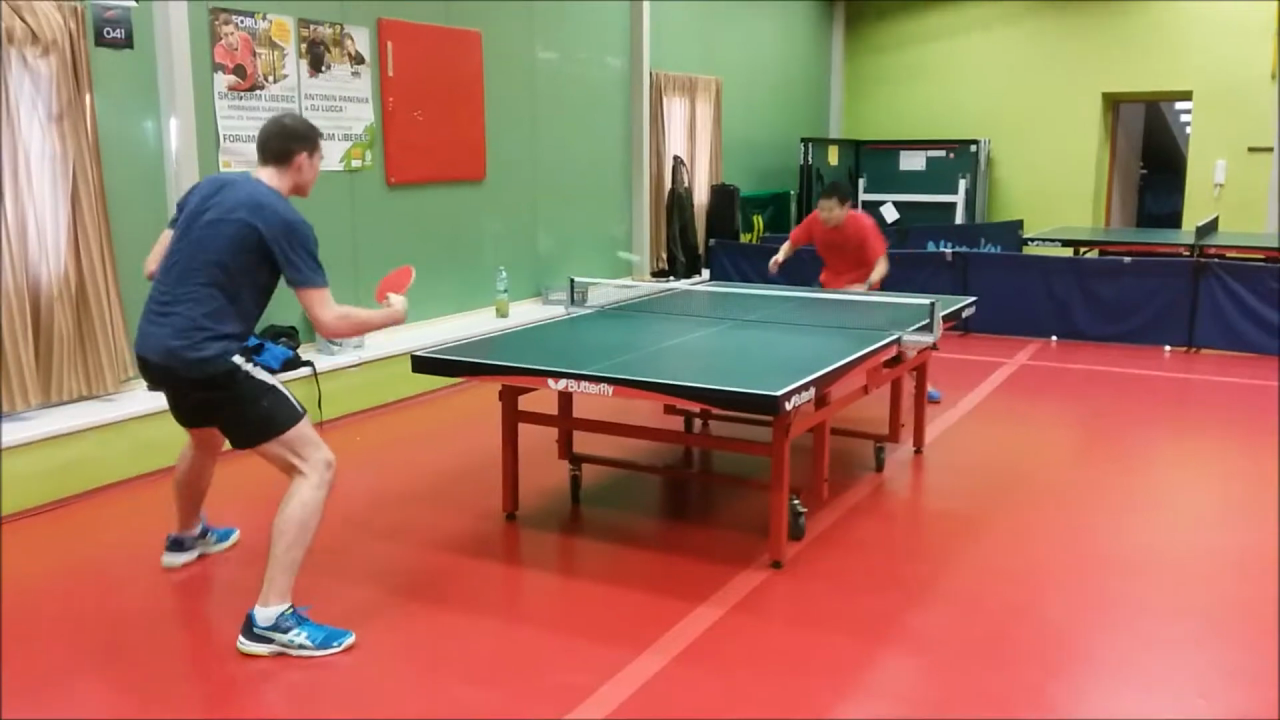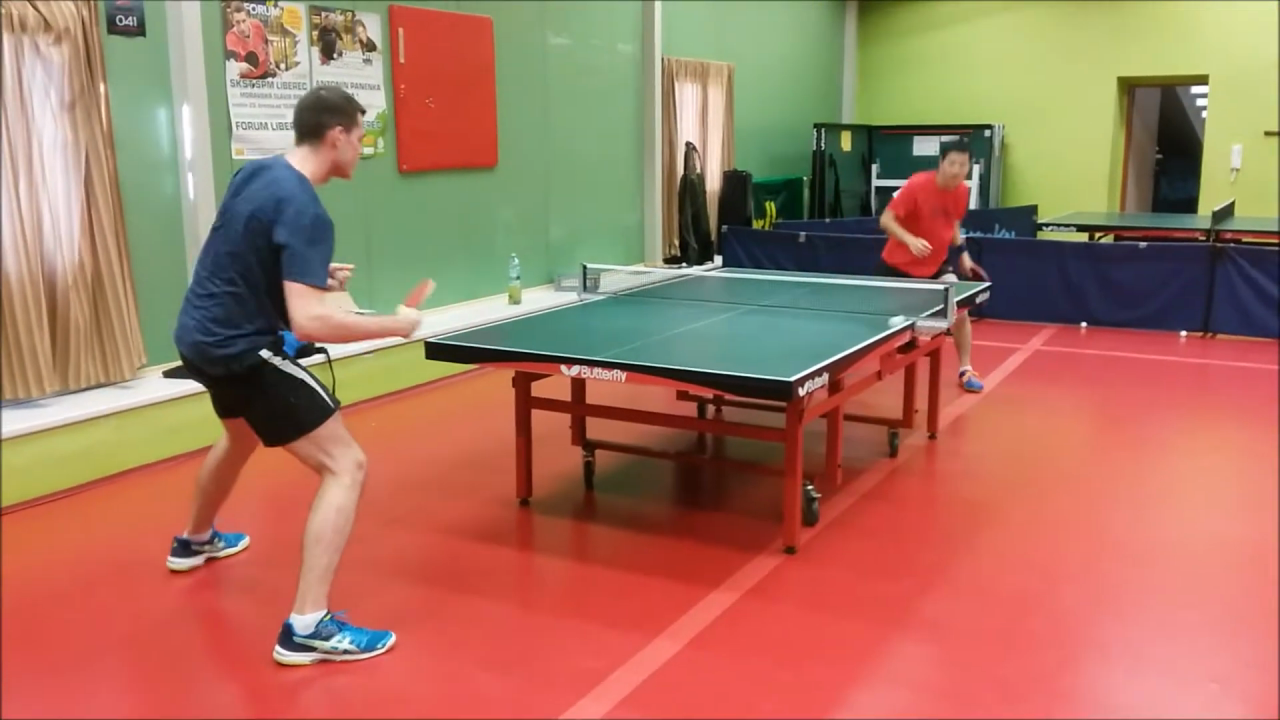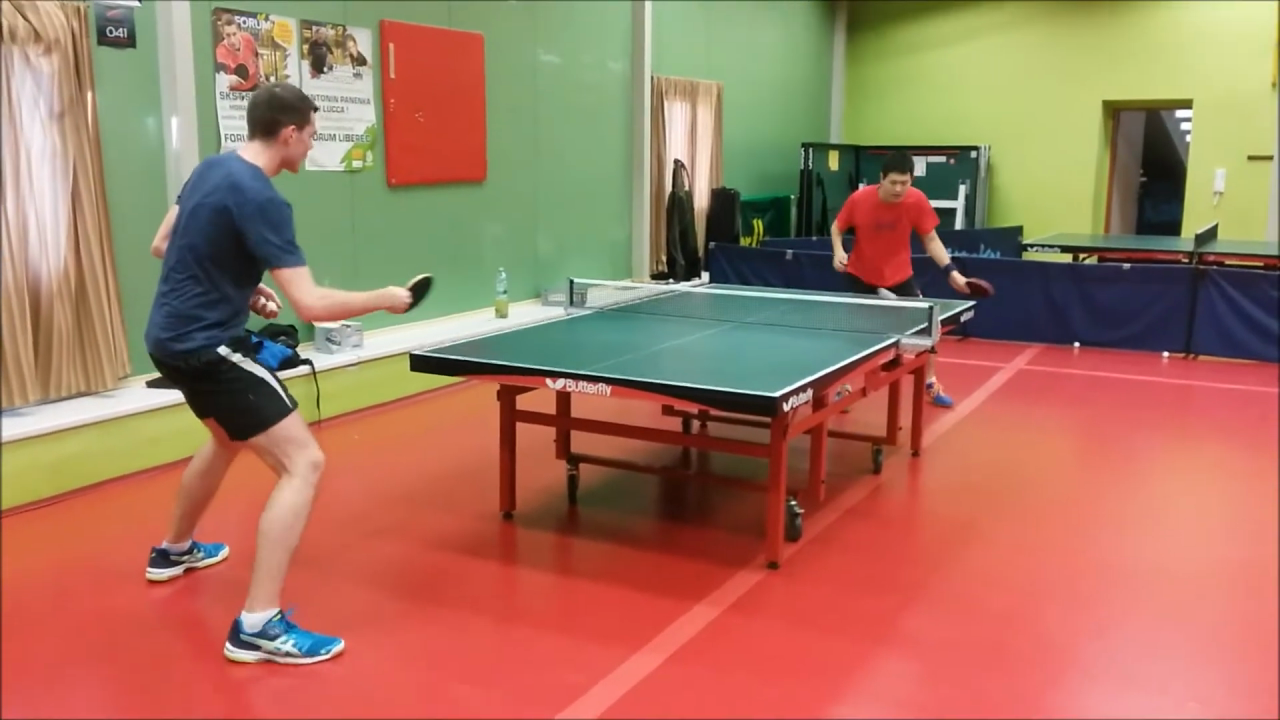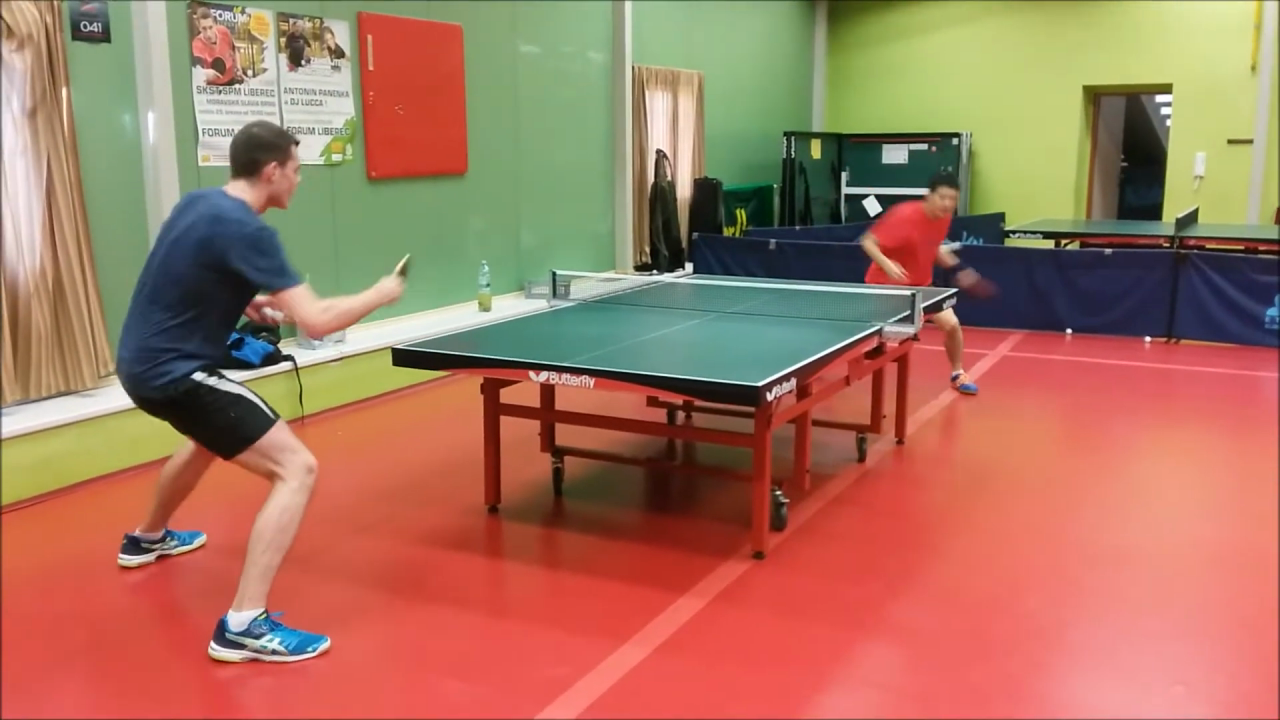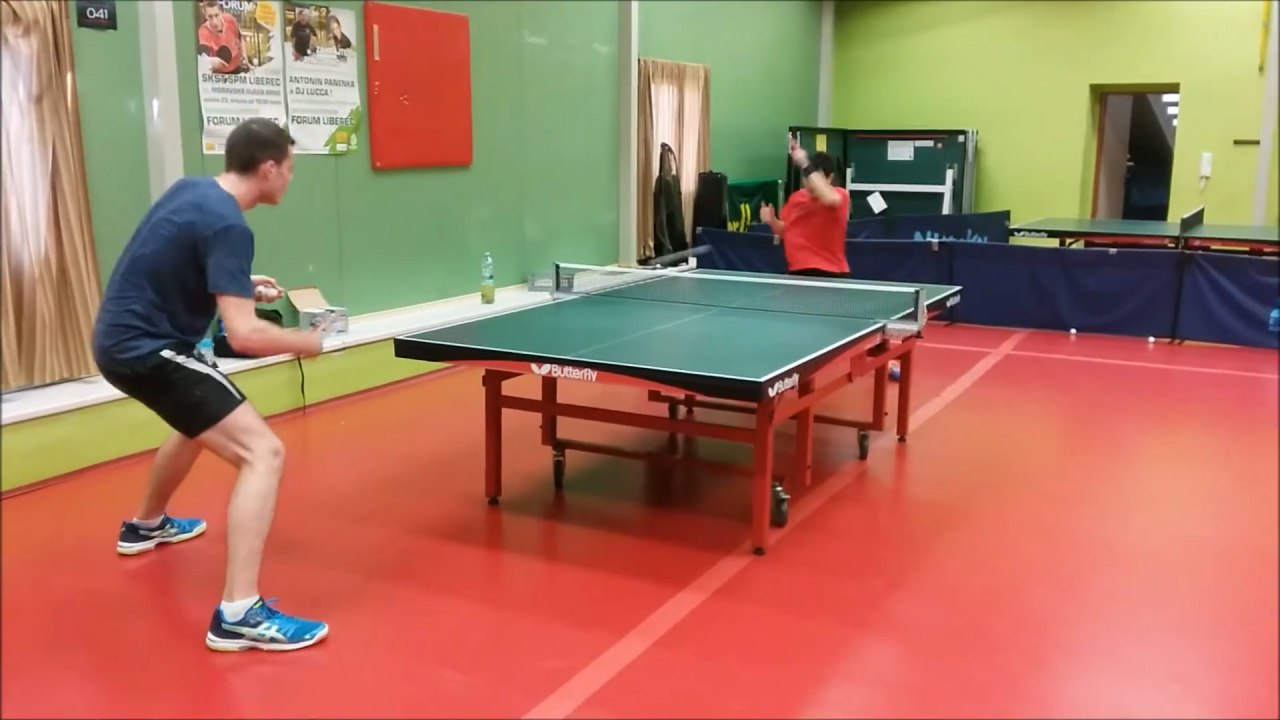
dt=1s
person 1, frame 1
left shoulder: (208, 188)
right shoulder: (287, 223)
left elbow: (154, 268)
right elbow: (328, 322)
right wrist: (391, 315)
left hip: (154, 346)
right hip: (206, 356)
left knee: (206, 437)
right knee: (314, 466)
left ankle: (185, 538)
right ankle: (269, 618)
person 1, frame 2
left shoulder: (254, 171)
right shoulder: (304, 212)
right elbow: (309, 322)
left wrist: (309, 274)
right wrist: (397, 324)
left hip: (198, 336)
right hip: (240, 350)
left knee: (242, 438)
right knee: (345, 465)
left ankle: (195, 540)
right ankle: (306, 627)
person 1, frame 3
left shoulder: (211, 169)
right shoulder: (259, 199)
left elbow: (163, 245)
right elbow: (310, 306)
right wrist: (387, 298)
left hip: (171, 335)
right hip: (204, 345)
left knee: (229, 438)
right knee: (302, 463)
left ankle: (174, 550)
right ankle: (257, 624)
person 1, frame 4
left shoulder: (197, 203)
right shoulder: (247, 232)
right elbow: (315, 322)
right wrist: (382, 293)
left hip: (140, 361)
right hip: (174, 374)
left knee: (212, 438)
right knee: (296, 469)
left ankle: (146, 537)
right ankle: (243, 625)
person 1, frame 5
left shoulder: (189, 190)
right shoulder: (228, 227)
right elbow: (244, 335)
left wrist: (236, 285)
right wrist: (302, 342)
left hip: (122, 337)
right hip: (145, 349)
left knee: (203, 420)
right knee: (262, 453)
left ankle: (144, 524)
right ankle: (238, 614)
person 2, frame 1
left shoulder: (864, 225)
right shoulder: (815, 220)
left elbow: (882, 265)
right elbow: (792, 242)
left wrist: (865, 286)
right wrist: (781, 256)
left hip: (862, 288)
right hip: (830, 285)
person 2, frame 2
left shoulder: (963, 192)
right shoulder: (916, 185)
right elbow: (886, 220)
left wrist: (962, 252)
right wrist: (910, 240)
left hip: (935, 265)
right hip: (899, 264)
left knee: (961, 312)
left ankle: (965, 369)
person 2, frame 3
left shoulder: (917, 201)
right shoulder: (859, 199)
left elbow: (930, 239)
right elbow: (837, 227)
left wrist: (951, 270)
right wrist: (838, 251)
left hip: (900, 277)
right hip: (862, 277)
left ankle: (931, 383)
right ankle: (844, 386)
person 2, frame 4
left shoulder: (944, 217)
right shoulder: (902, 214)
right elbow: (868, 242)
left wrist: (957, 267)
right wrist: (885, 264)
left hip: (919, 285)
right hip: (884, 283)
left knee: (952, 325)
left ankle: (958, 374)
person 2, frame 5
left shoulder: (839, 196)
right shoulder: (796, 198)
left elbow: (829, 198)
right elbow: (783, 231)
left wrist: (807, 165)
right wrist: (771, 220)
left hip: (833, 269)
right hip: (800, 270)
left ankle: (886, 360)
